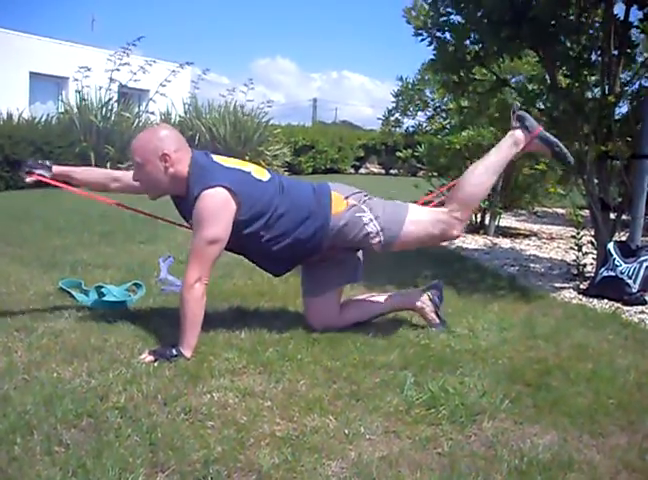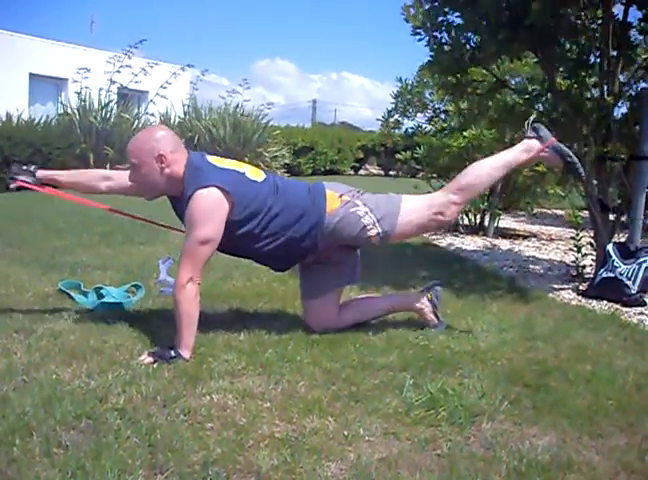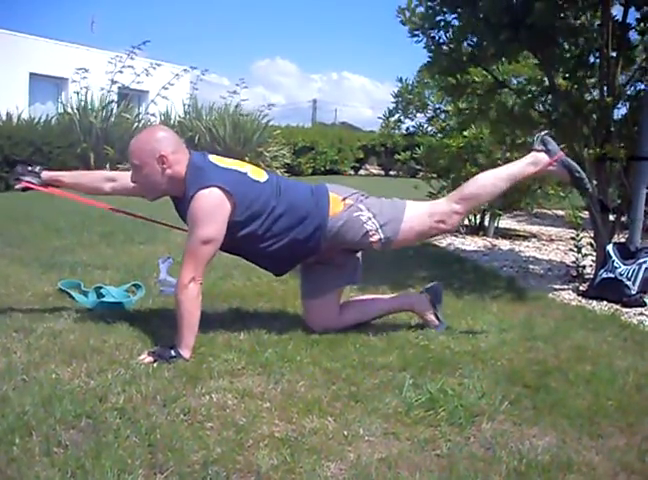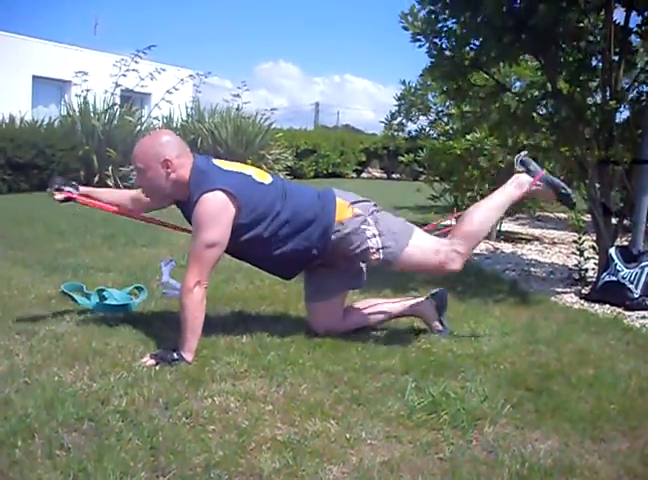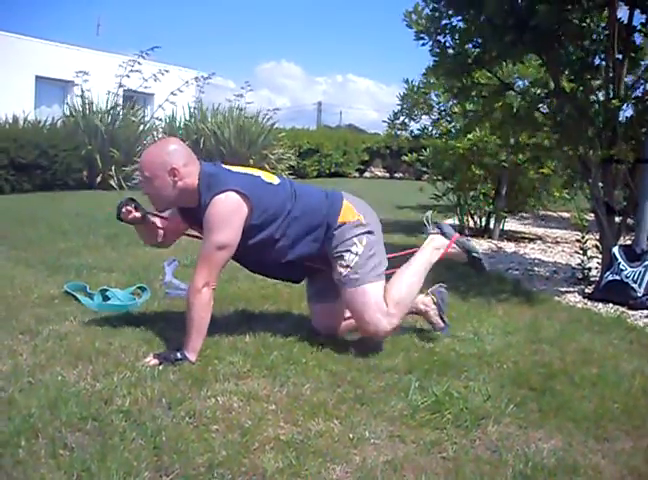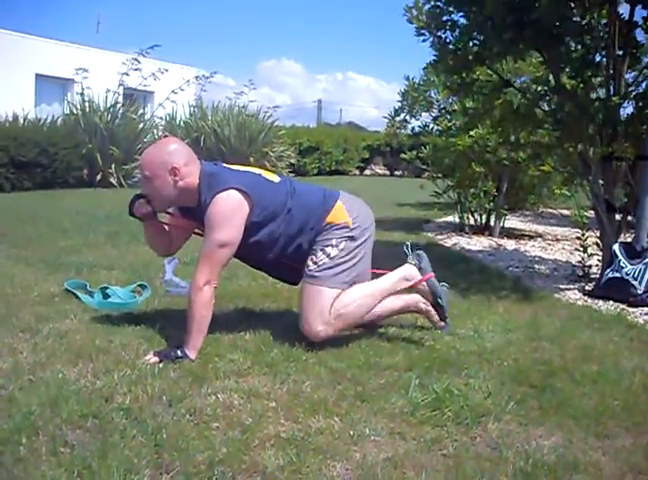
dt=0.2s
person 1, frame 1
left shoulder: (212, 196)
right shoulder: (180, 174)
left elbow: (195, 280)
right elbow: (112, 179)
left wrist: (184, 349)
right wrist: (55, 172)
left hip: (340, 215)
right hip: (322, 235)
left knee: (448, 222)
right knee: (323, 321)
left ankle: (519, 137)
right ankle: (418, 300)
person 1, frame 2
left shoulder: (204, 196)
right shoulder: (177, 172)
left elbow: (188, 281)
right elbow: (106, 181)
left wrist: (181, 349)
right wrist: (41, 175)
left hip: (335, 216)
right hip: (320, 236)
left knee: (444, 207)
right knee: (321, 321)
left ankle: (534, 147)
right ankle: (417, 301)
person 1, frame 3
left shoulder: (206, 196)
right shoulder: (183, 171)
left elbow: (189, 281)
right elbow: (110, 182)
left wrist: (182, 350)
right wrist: (47, 176)
left hip: (339, 216)
right hip: (321, 235)
left knee: (446, 215)
right knee: (321, 322)
left ankle: (541, 159)
right ankle: (416, 301)
person 1, frame 4
left shoulder: (211, 200)
right shoulder: (188, 180)
left elbow: (195, 284)
right elbow: (135, 200)
left wrist: (184, 353)
right wrist: (80, 191)
left hip: (343, 224)
right hip: (327, 238)
left knee: (450, 255)
right knee: (327, 324)
left ankle: (524, 181)
right ankle: (421, 305)
person 1, frame 5
left shoulder: (223, 202)
right shoulder: (193, 194)
left elbow: (203, 285)
right elbow: (160, 238)
left wrist: (187, 353)
right wrist: (137, 220)
left hip: (345, 223)
right hip: (325, 233)
left knee: (378, 325)
right knee: (327, 324)
left ankle: (438, 243)
right ankle: (426, 302)
person 1, frame 6
left shoulder: (224, 200)
right shoulder: (193, 194)
left elbow: (205, 283)
right elbow: (165, 247)
left wrist: (188, 351)
right wrist: (147, 217)
left hip: (341, 221)
right hip: (326, 227)
left knee: (318, 328)
right knee: (337, 316)
left ankle: (410, 275)
right ankle: (420, 301)
